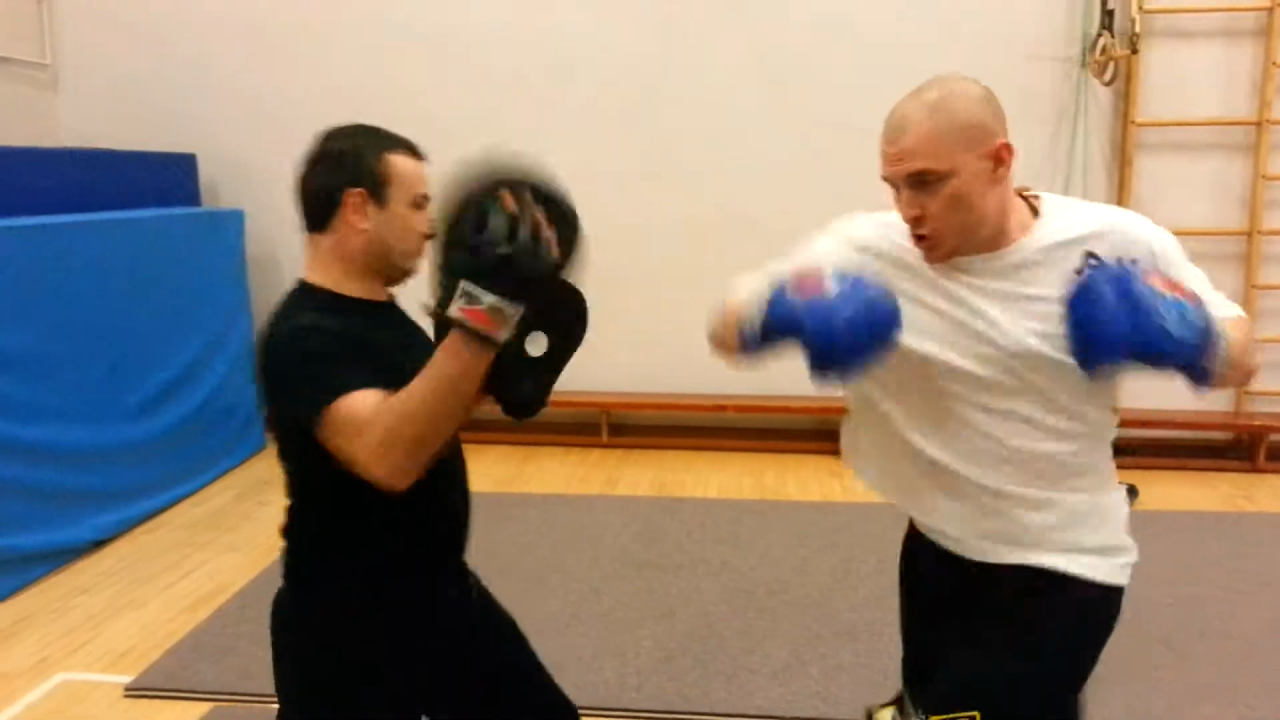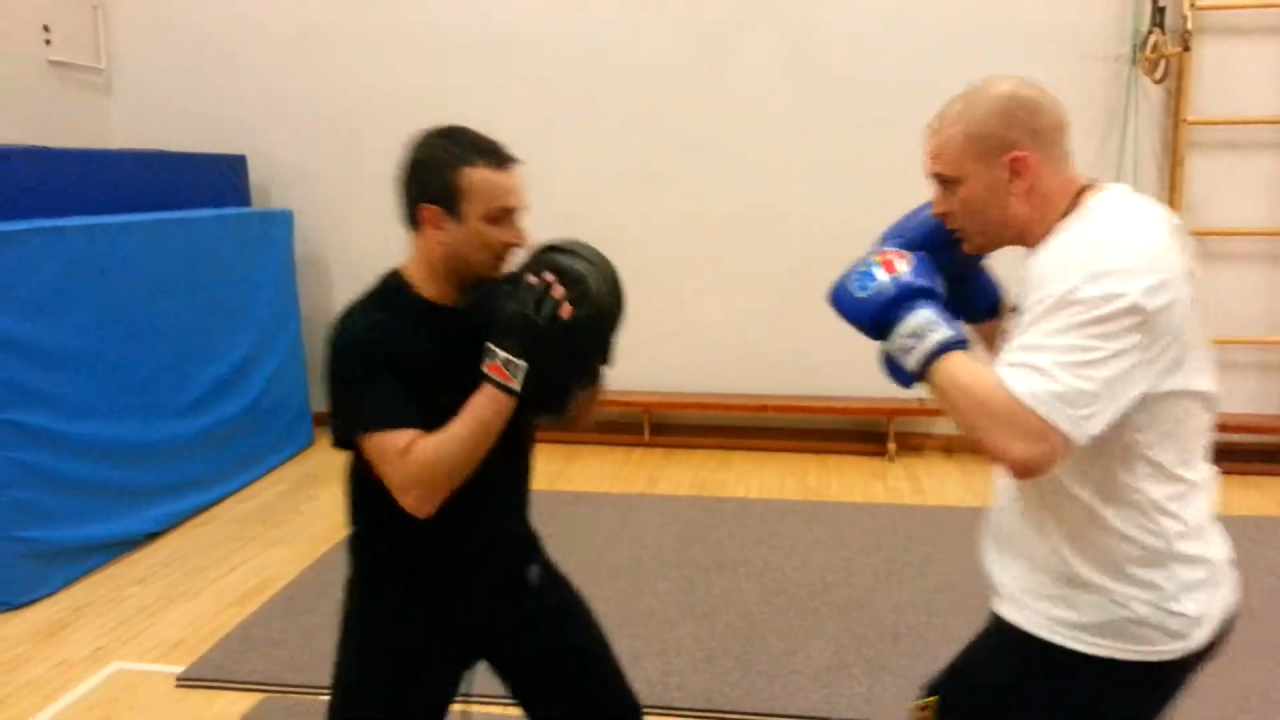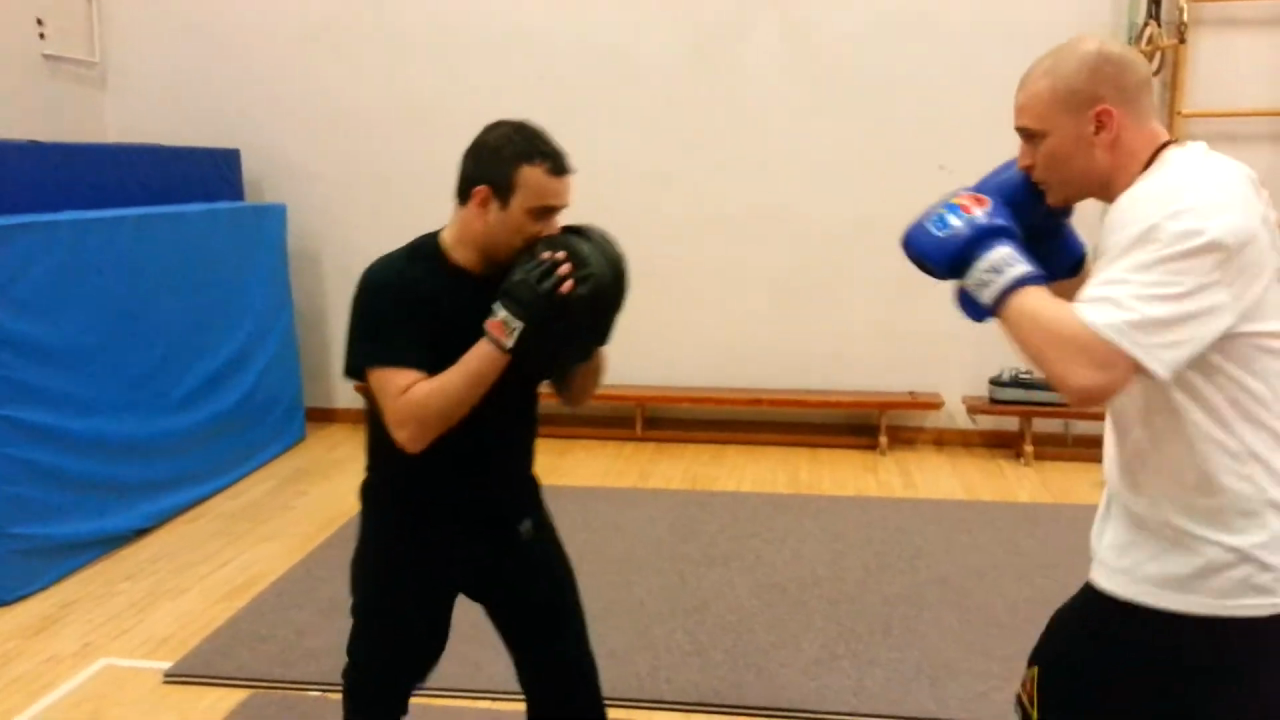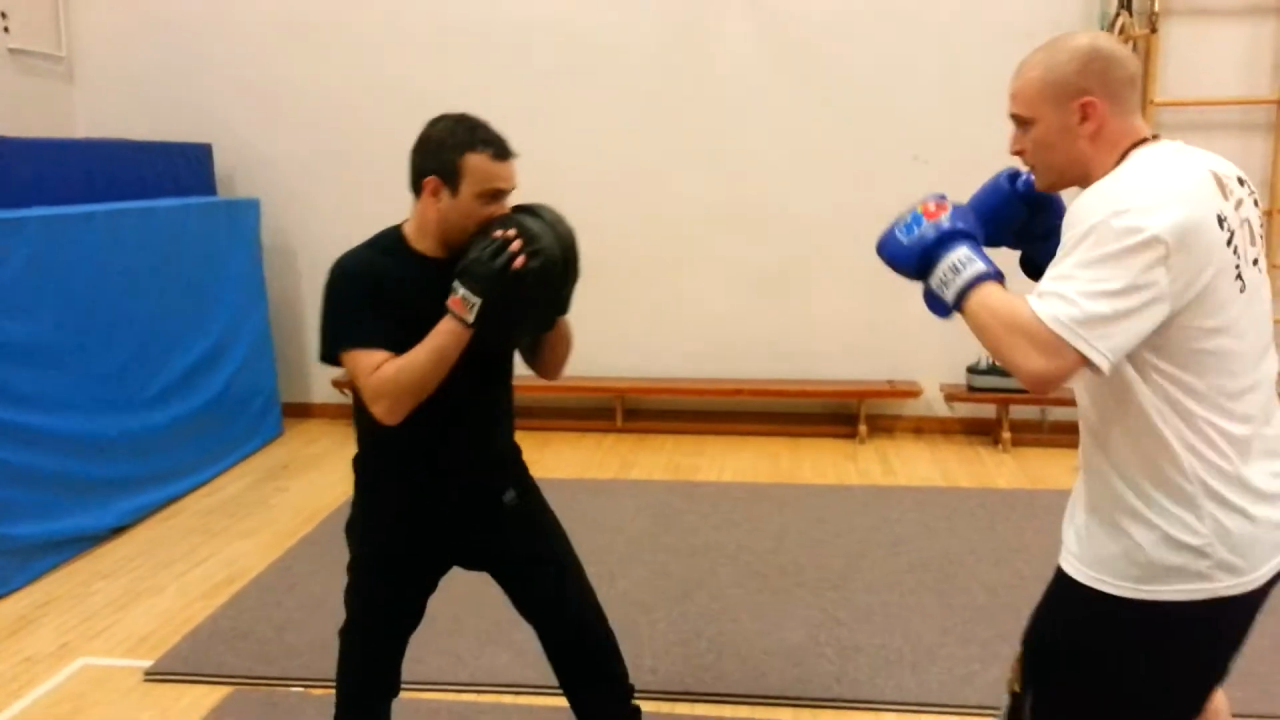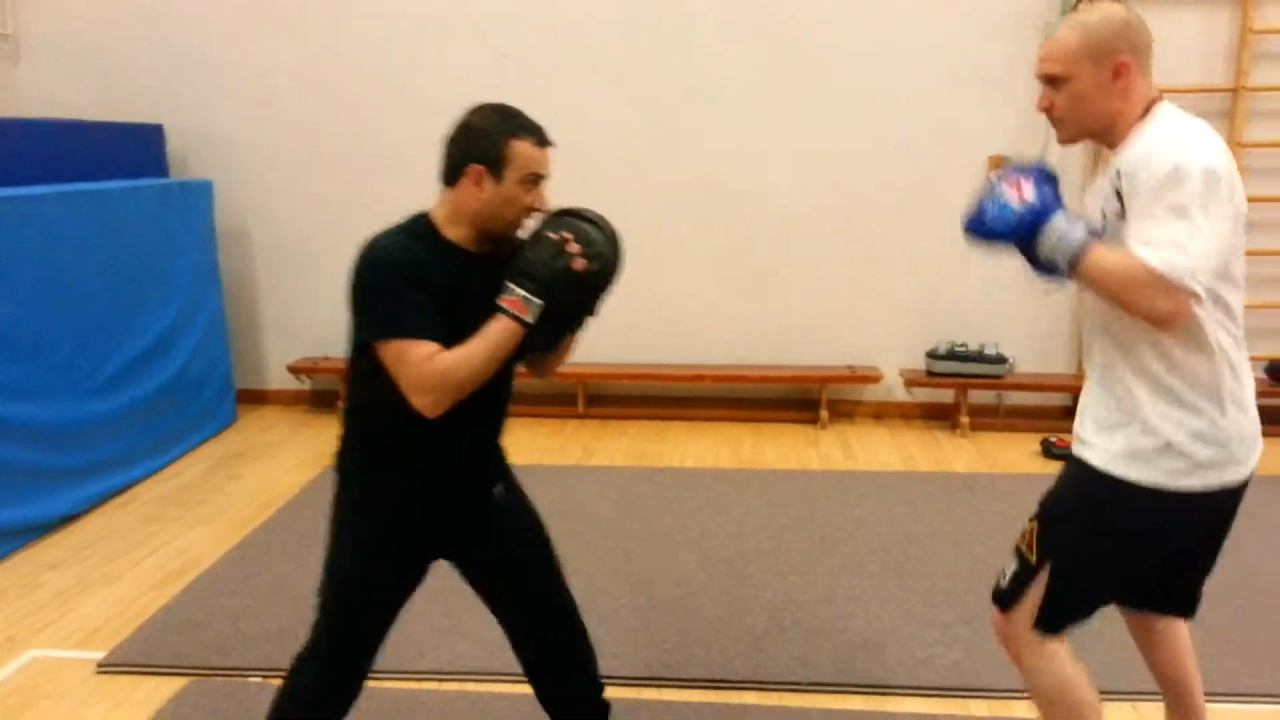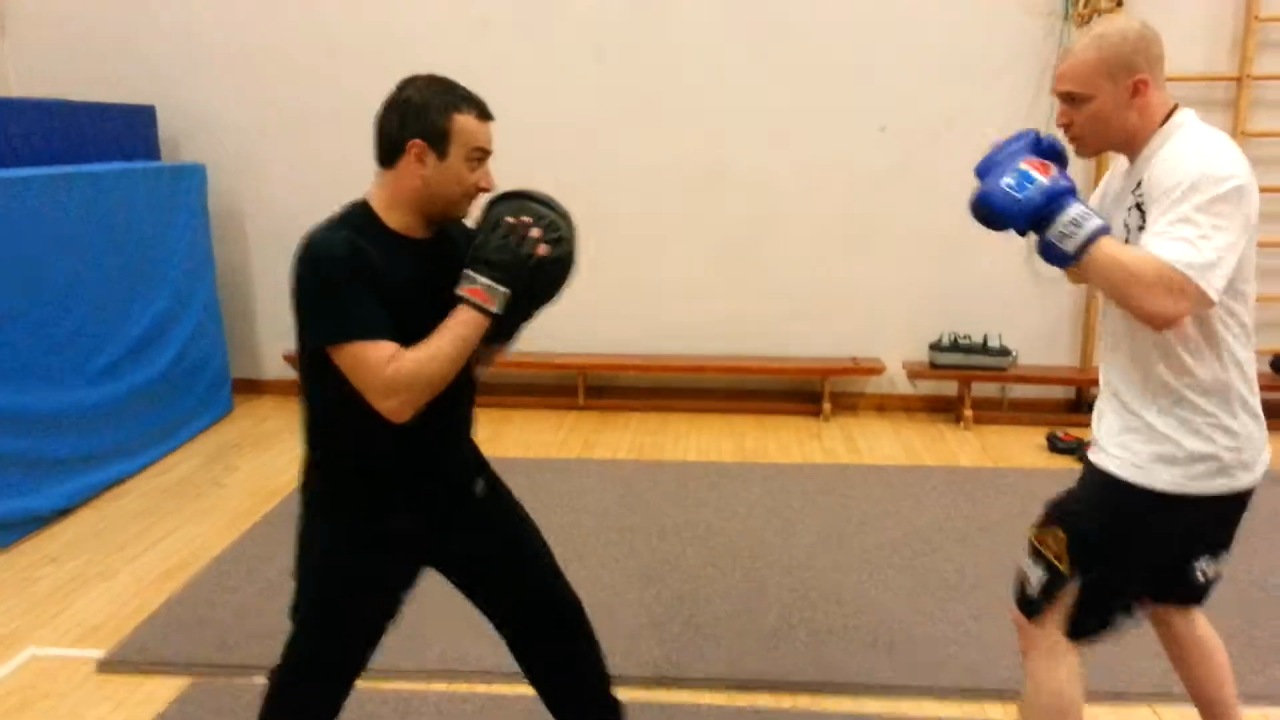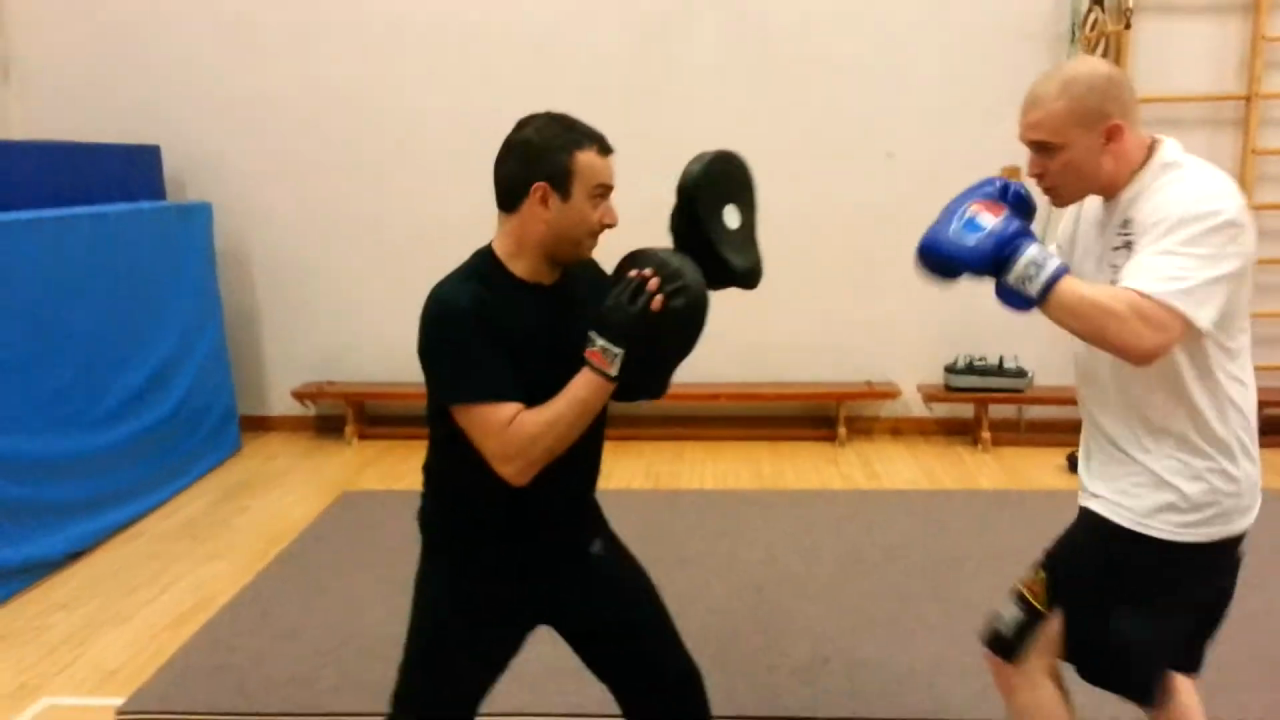
dt=0.4s
person 1, frame 1
left shoulder: (1116, 241)
right shoulder: (863, 247)
left elbow: (1236, 360)
right elbow: (731, 329)
left wrist: (1194, 334)
right wrist: (784, 316)
left hip: (1062, 564)
right hip: (940, 545)
person 1, frame 2
left shoulder: (1102, 267)
right shoulder: (1113, 223)
left elbow: (1025, 440)
right elbow: (1043, 379)
left wrist: (916, 323)
right wrist: (969, 299)
left hip: (1101, 620)
person 1, frame 3
left shoulder: (1177, 213)
right shoulder: (1207, 182)
left elbow: (1085, 370)
right elbow: (1120, 330)
left wrist: (994, 260)
right wrist: (1044, 250)
left hip: (1196, 575)
person 1, frame 4
left shoulder: (1129, 207)
right shoulder: (1209, 175)
left elbow: (1040, 357)
left wrist: (952, 261)
right wrist: (1048, 241)
left hip: (1157, 548)
person 1, frame 5
left shoulder: (1183, 159)
right shoulder: (1126, 155)
left elbow: (1162, 299)
right elbow: (1111, 272)
left wrist: (1051, 229)
right wrist: (1035, 221)
left hip: (1160, 455)
right hip: (1193, 449)
left knee: (1021, 622)
right knee: (1147, 600)
person 1, frame 6
left shoulder: (1204, 167)
right shoulder: (1136, 158)
left elbow: (1160, 299)
right elbow: (1107, 260)
left wrist: (1059, 214)
right wrist: (1045, 196)
left hip: (1174, 456)
right hip: (1198, 448)
left knee: (1047, 620)
right knee: (1169, 603)
person 1, frame 7
left shoulder: (1197, 202)
right shoulder: (1094, 202)
left elbow: (1141, 333)
right elbow: (1073, 299)
left wrist: (1016, 263)
right wrist: (1005, 243)
left hip: (1174, 500)
right hip: (1157, 491)
left knee: (1019, 658)
person 2, frame 1
left shoulder: (383, 312)
right shoulder: (306, 338)
left elbow: (437, 413)
right elbow: (389, 456)
left hip: (440, 595)
right hip: (344, 625)
person 2, frame 2
left shoulder: (509, 301)
right shoulder: (370, 334)
left elbow: (574, 408)
right elbow: (417, 486)
right wrist: (508, 365)
left hip: (511, 568)
right hip: (403, 594)
person 2, frame 3
left shoulder: (525, 276)
right shoulder: (393, 286)
left elbow: (574, 392)
right elbow: (411, 424)
right wrist: (504, 325)
left hip: (512, 519)
right hip: (409, 530)
person 2, frame 4
left shoulder: (496, 259)
right shoulder: (364, 274)
left elbow: (548, 365)
right elbow: (387, 399)
left wrist: (551, 301)
right wrist: (466, 303)
left hip: (496, 486)
right hip: (400, 501)
left knee: (580, 628)
right knee: (370, 650)
person 2, frame 5
left shoulder: (507, 255)
right shoulder: (392, 262)
left elbow: (539, 362)
right elbow: (430, 391)
right wrist: (520, 301)
left hip: (481, 479)
right hip: (388, 493)
left knee: (554, 626)
right knee: (338, 652)
person 2, frame 6
left shoulder: (454, 236)
right shoulder: (336, 256)
right elbow: (395, 393)
left wrist: (515, 281)
right wrist: (485, 289)
left hip: (457, 482)
right hip: (360, 503)
left knee: (554, 621)
person 2, frame 7
left shoulder: (583, 279)
right shoulder: (460, 309)
right elbow: (515, 455)
right wrist: (608, 354)
left hip: (574, 540)
right hip: (477, 561)
